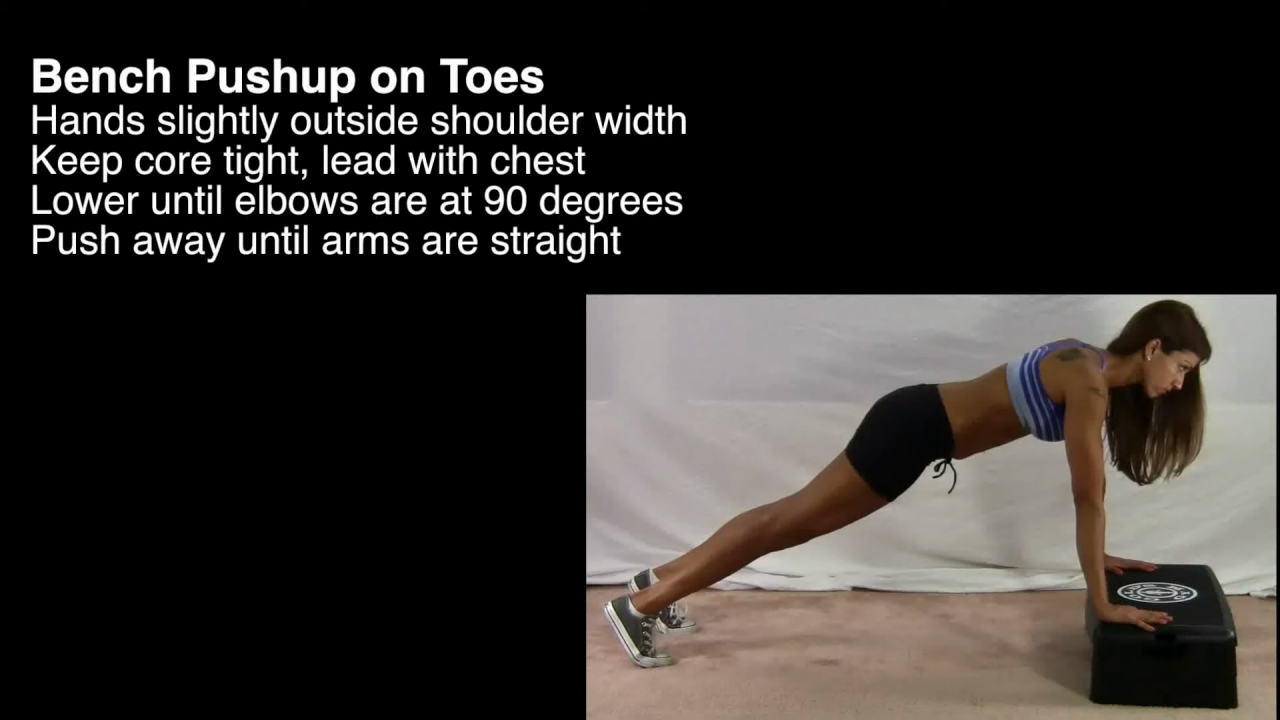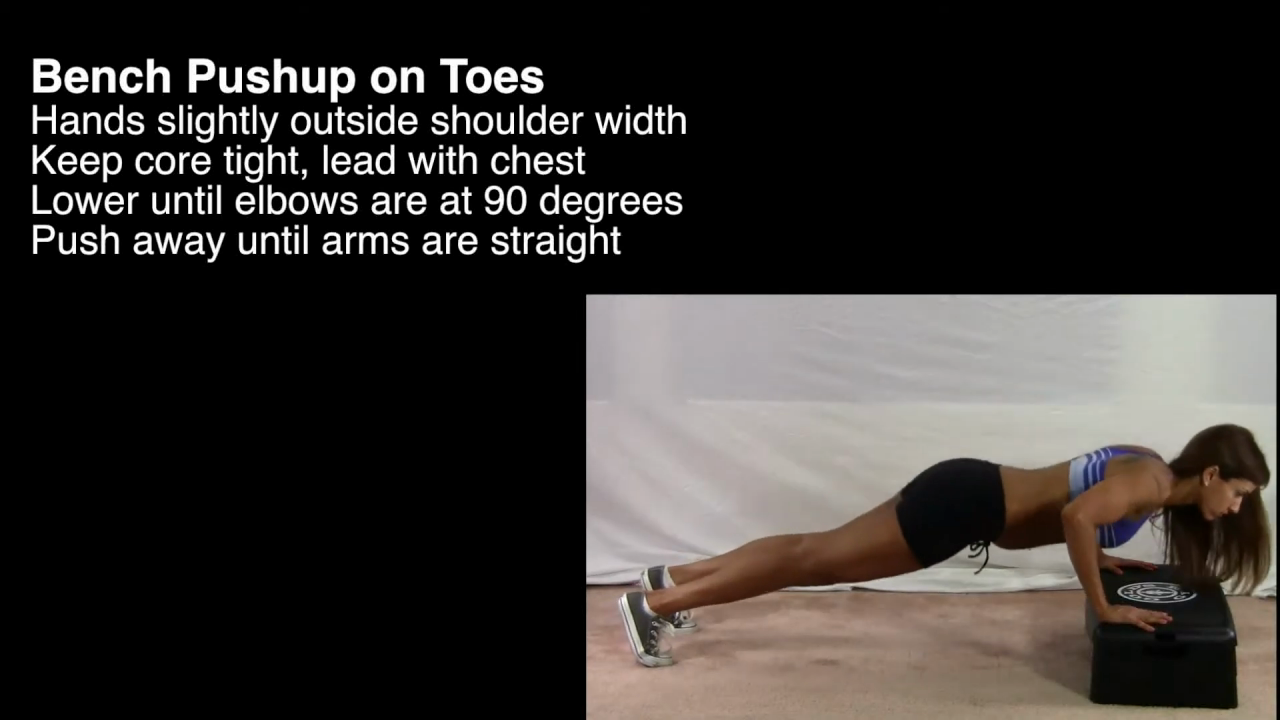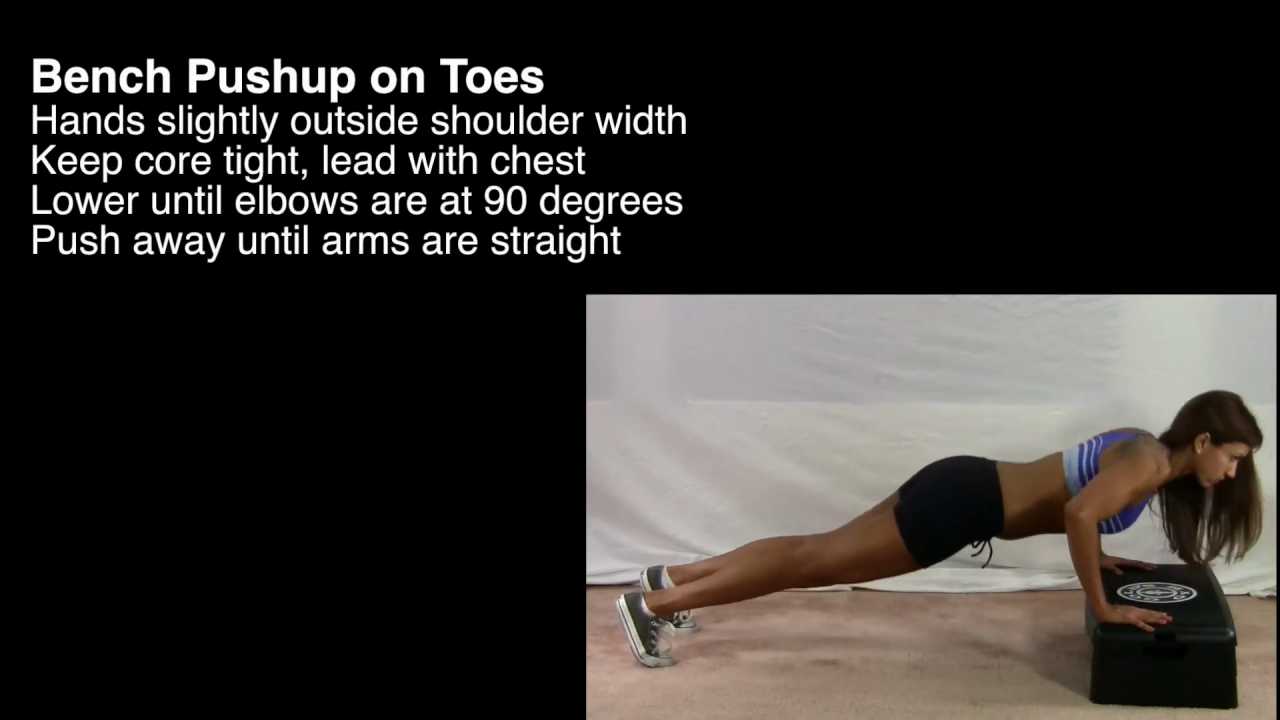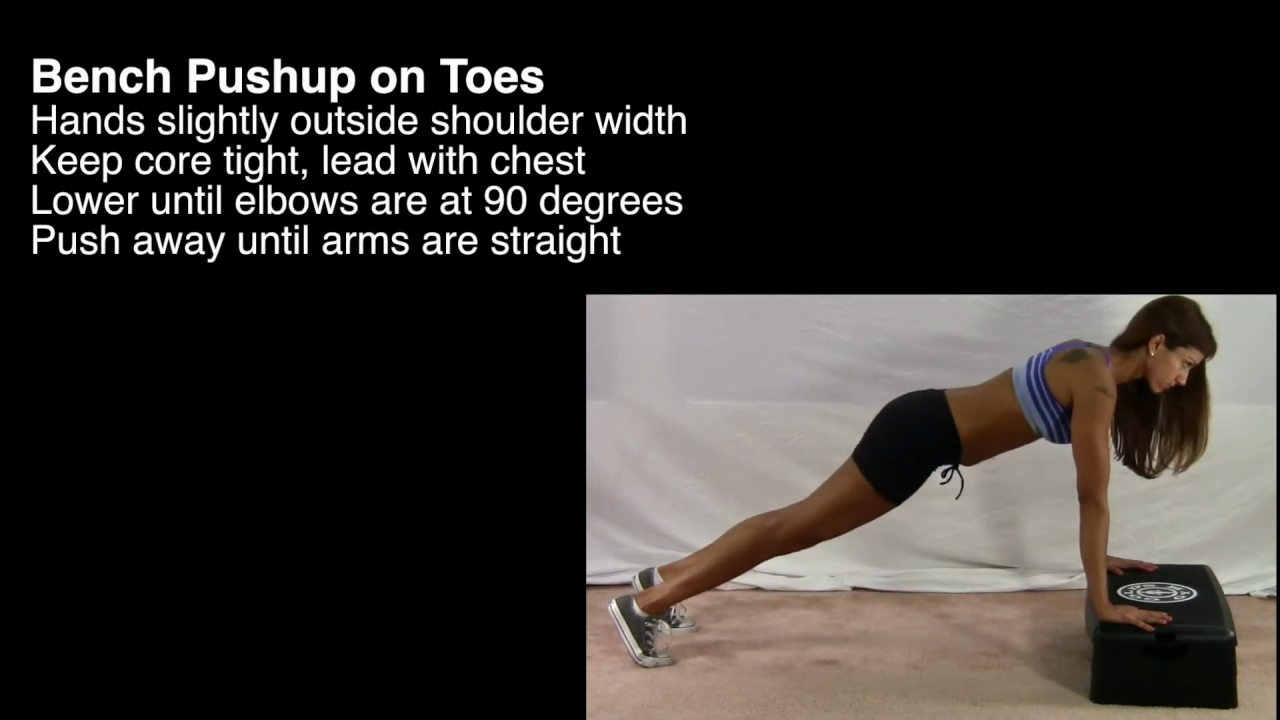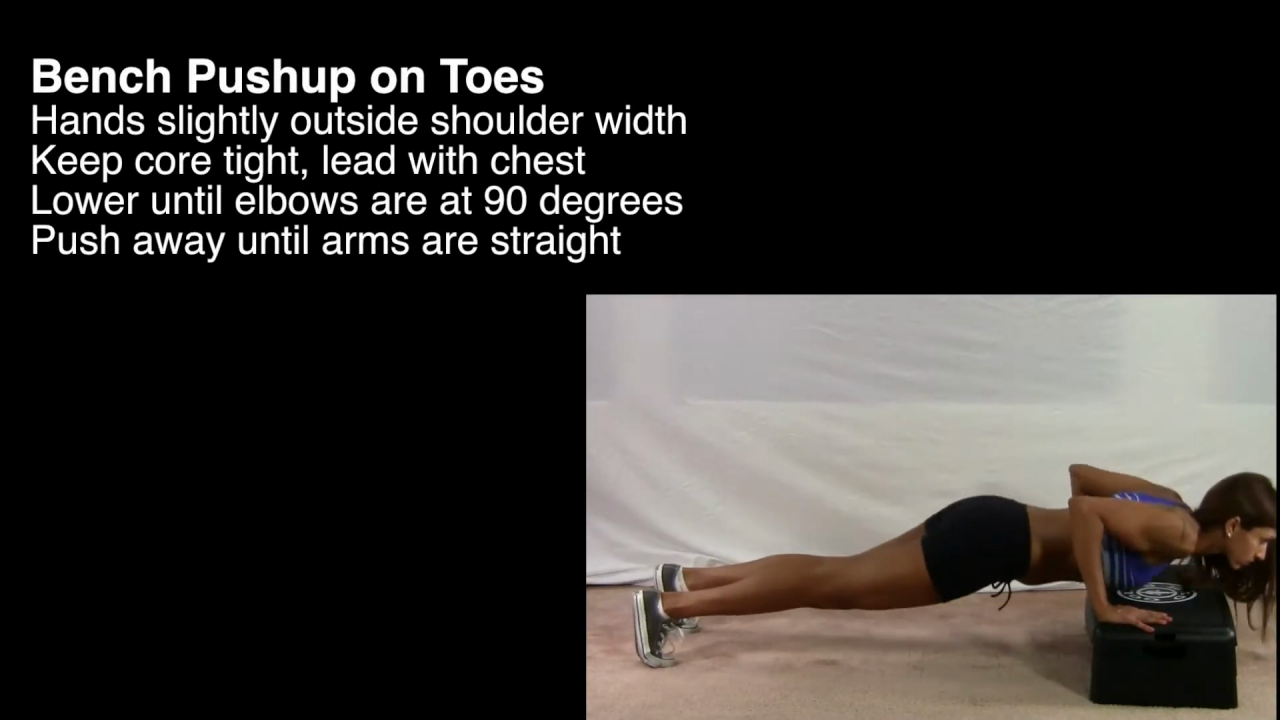
dt=1s
person 1, frame 1
left shoulder: (1095, 367)
right shoulder: (1090, 383)
left elbow: (1086, 491)
right elbow: (1089, 498)
left wrist: (1098, 556)
right wrist: (1103, 604)
left hip: (921, 419)
right hip: (916, 430)
left knee: (789, 516)
right knee: (789, 524)
left ankle: (659, 580)
right ankle: (641, 606)
person 1, frame 2
left shoulder: (1151, 466)
right shoulder: (1150, 483)
right elbow: (1075, 516)
left wrist: (1102, 558)
right wrist: (1105, 609)
left hip: (969, 490)
right hip: (966, 504)
left knee: (816, 550)
right knee: (816, 559)
left ankle: (670, 577)
right ankle: (655, 603)
person 1, frame 3
left shoulder: (1145, 445)
right shoulder: (1150, 466)
right elbow: (1078, 515)
left wrist: (1101, 557)
right wrist: (1103, 608)
left hip: (964, 486)
right hip: (964, 505)
left knee: (817, 551)
right knee: (814, 563)
left ankle: (671, 578)
right ankle: (654, 603)
person 1, frame 4
left shoulder: (1099, 364)
right shoulder: (1098, 383)
left elbow: (1090, 490)
right elbow: (1093, 498)
left wrist: (1101, 558)
right wrist: (1103, 604)
left hip: (927, 422)
right hip: (921, 434)
left knee: (798, 523)
right knee: (795, 529)
left ankle: (662, 580)
right ankle: (645, 605)
person 1, frame 5
left shoulder: (1170, 503)
right shoulder: (1175, 532)
left elbow: (1079, 471)
right elbow: (1086, 511)
right wrist: (1103, 607)
left hip: (992, 525)
right hip: (989, 543)
left knee: (836, 572)
right knee: (831, 584)
left ankle: (683, 579)
right ankle: (666, 605)
